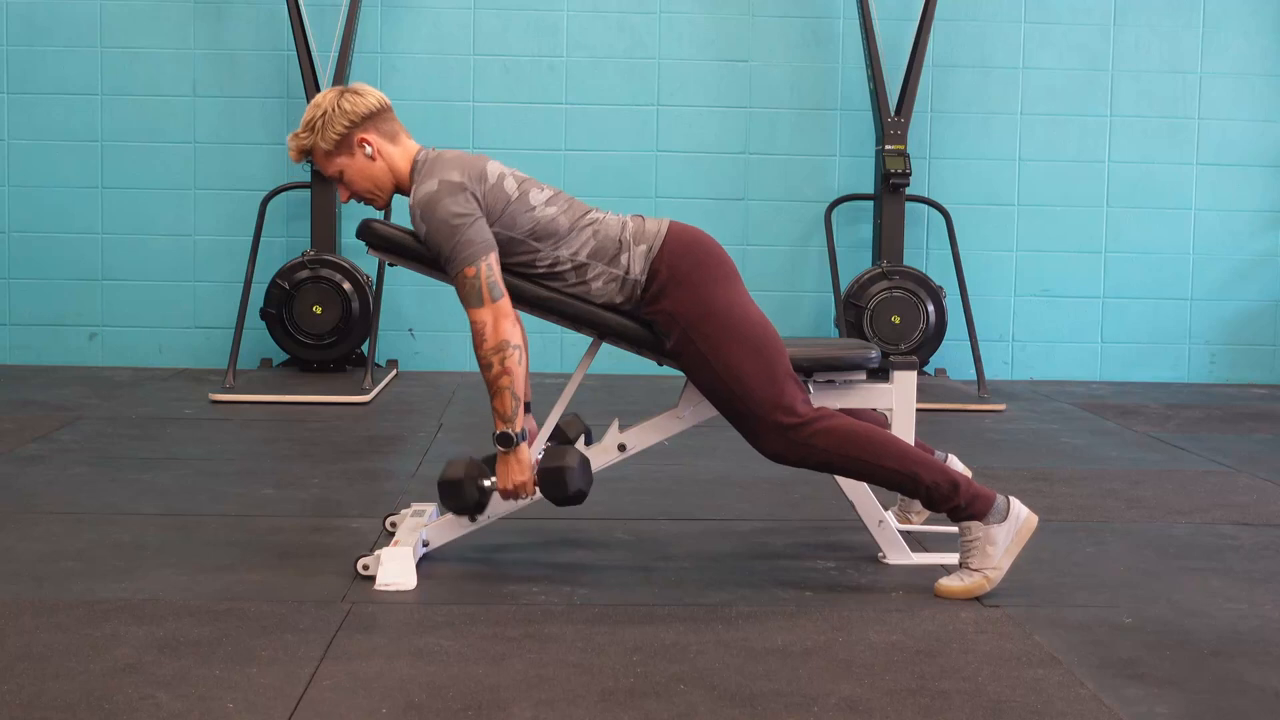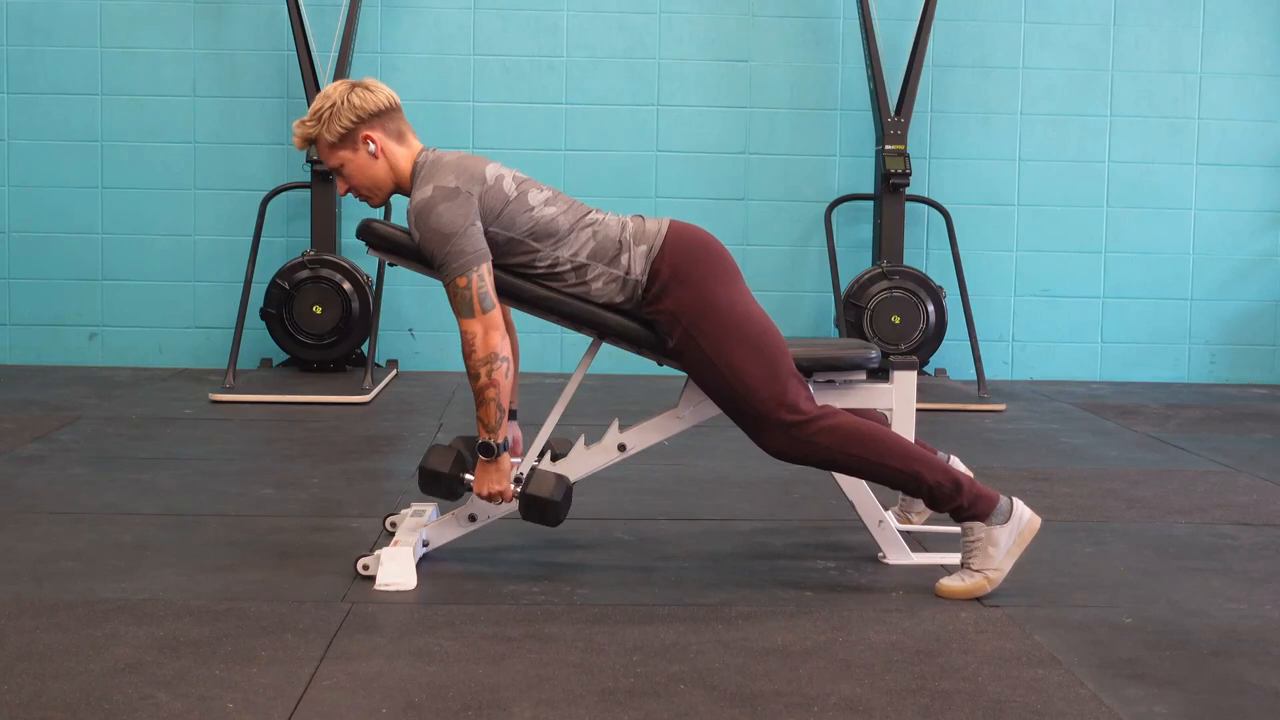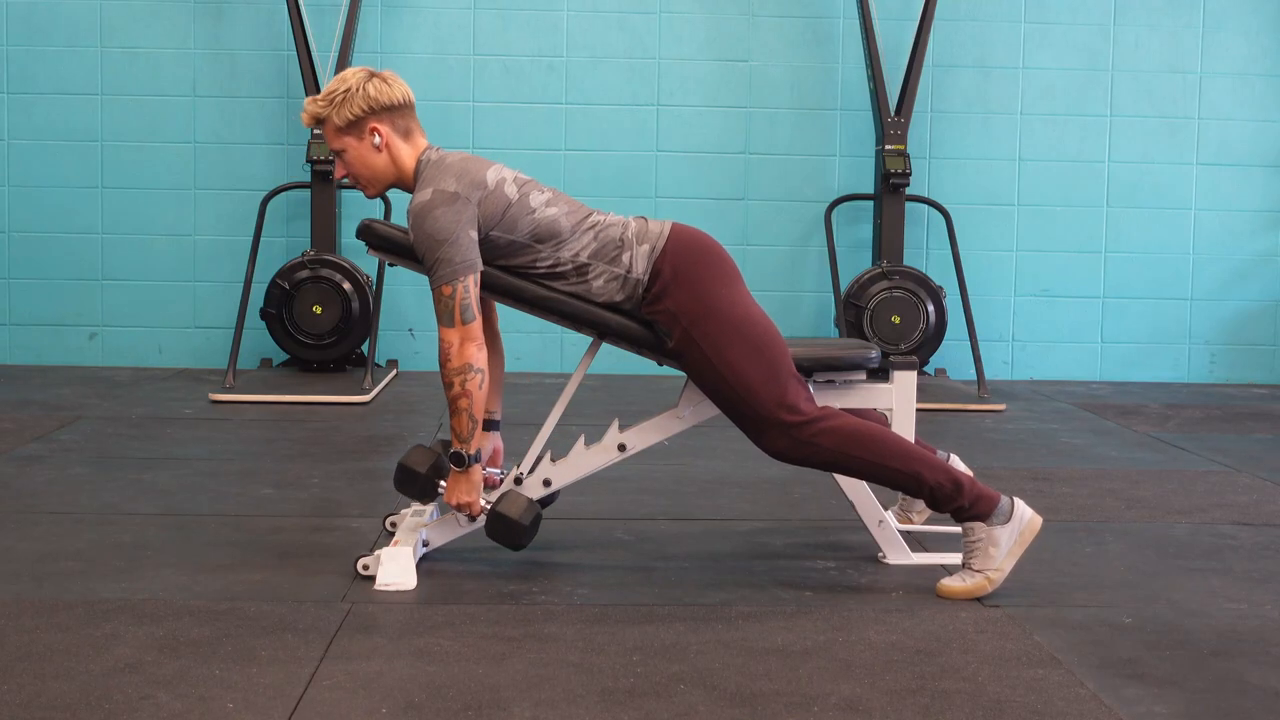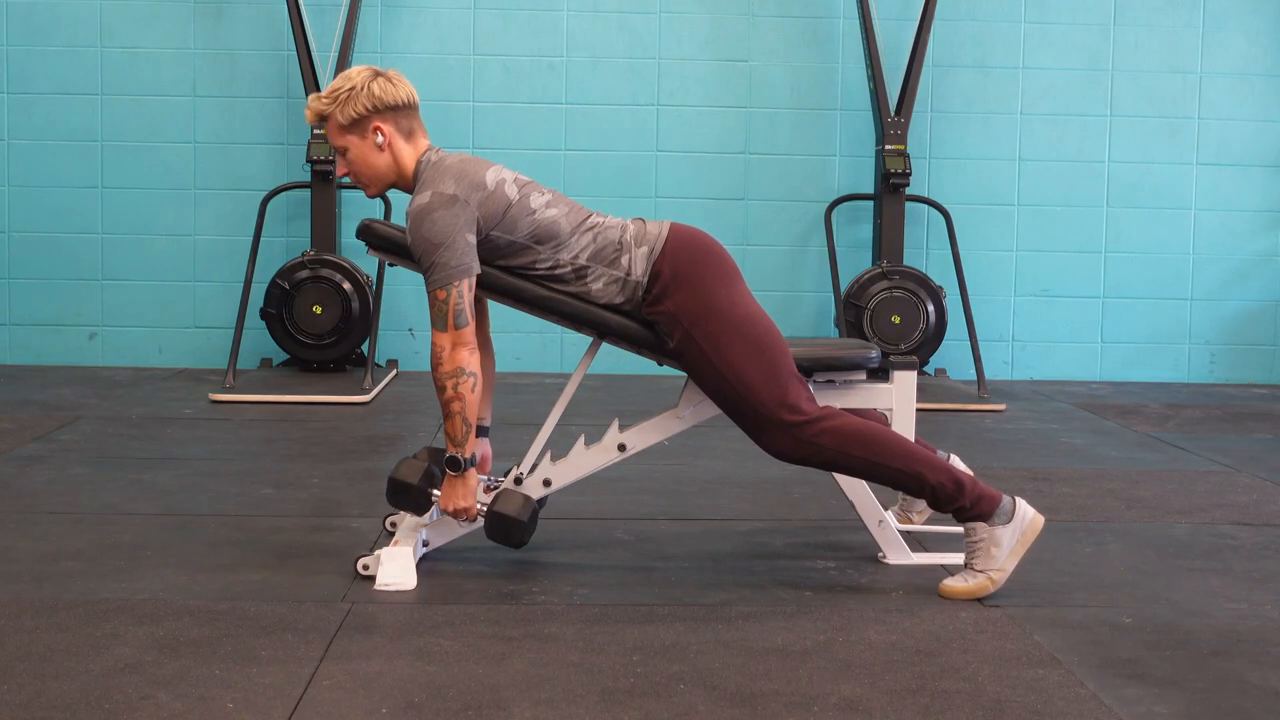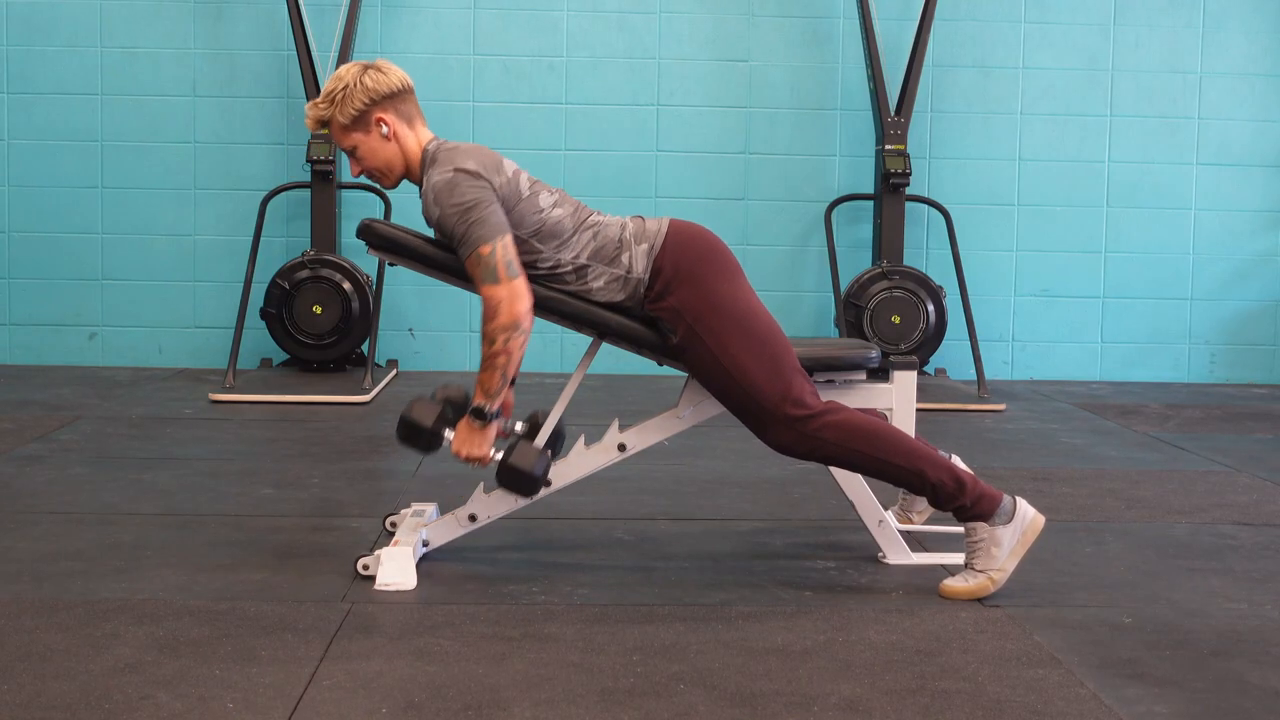
dt=0.7s
person 1, frame 1
left shoulder: (437, 197)
right shoulder: (446, 180)
left elbow: (495, 326)
right elbow: (501, 313)
left wrist: (510, 444)
right wrist: (523, 415)
left hip: (671, 275)
right hip: (665, 262)
left knee: (784, 423)
right knee: (778, 407)
left ankle: (986, 511)
right ankle: (928, 465)
person 1, frame 2
left shoulder: (435, 202)
right shoulder: (447, 179)
left elbow: (484, 338)
right elbow: (495, 316)
left wrist: (493, 453)
right wrist: (505, 421)
left hip: (673, 275)
right hip: (668, 261)
left knee: (788, 421)
right knee: (779, 406)
left ankle: (990, 511)
right ankle: (928, 463)
person 1, frame 3
left shoulder: (434, 205)
right shoulder: (450, 178)
left elbow: (461, 348)
right elbow: (482, 326)
left wrist: (464, 464)
right wrist: (488, 429)
left hip: (673, 278)
right hip: (669, 262)
left knee: (788, 422)
right knee: (781, 411)
left ankle: (989, 510)
right ankle: (927, 466)
person 1, frame 4
left shoulder: (432, 208)
right shoulder: (451, 179)
left elbow: (453, 351)
right elbow: (474, 329)
left wrist: (458, 466)
right wrist: (479, 435)
left hip: (674, 277)
right hip: (669, 263)
left knee: (789, 422)
right knee: (780, 410)
left ankle: (993, 511)
right ankle: (925, 464)
person 1, frame 5
left shoulder: (448, 183)
right shoulder: (454, 169)
left elbow: (512, 309)
right elbow: (509, 297)
left wrist: (480, 417)
right wrist: (498, 393)
left hip: (674, 272)
right hip: (669, 263)
left knee: (793, 416)
right knee: (785, 410)
left ankle: (992, 511)
right ankle: (931, 472)
